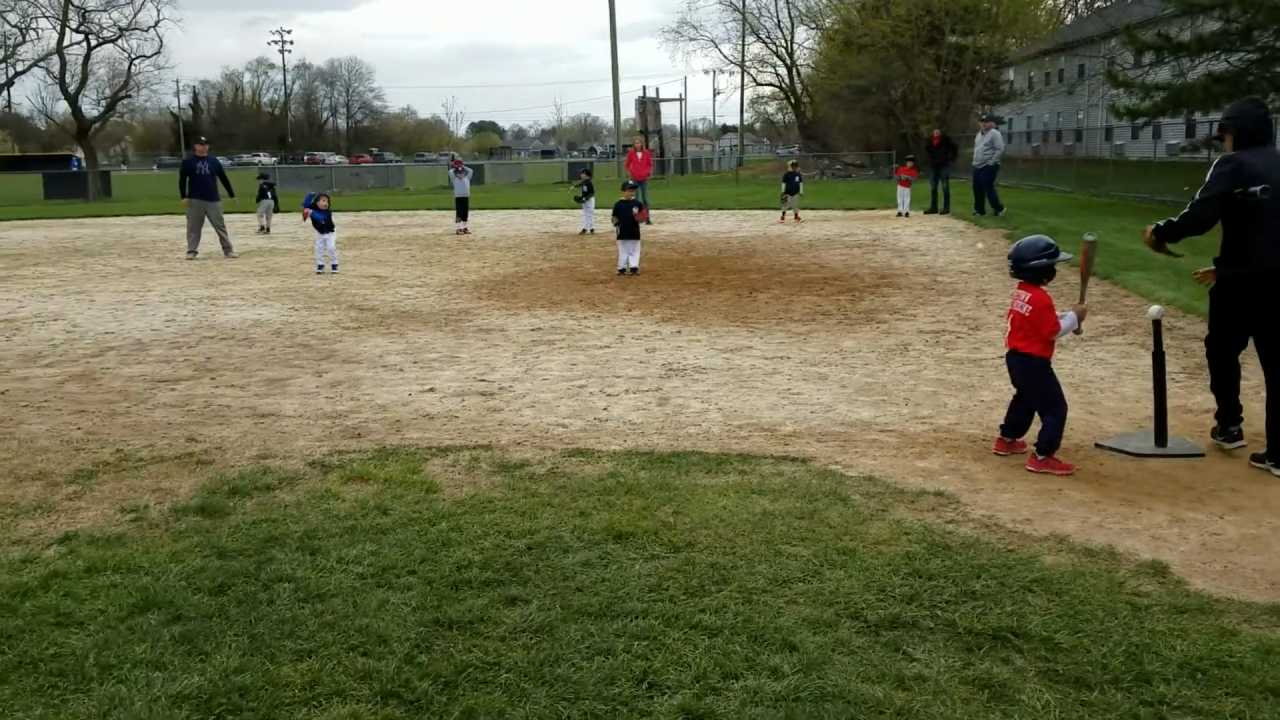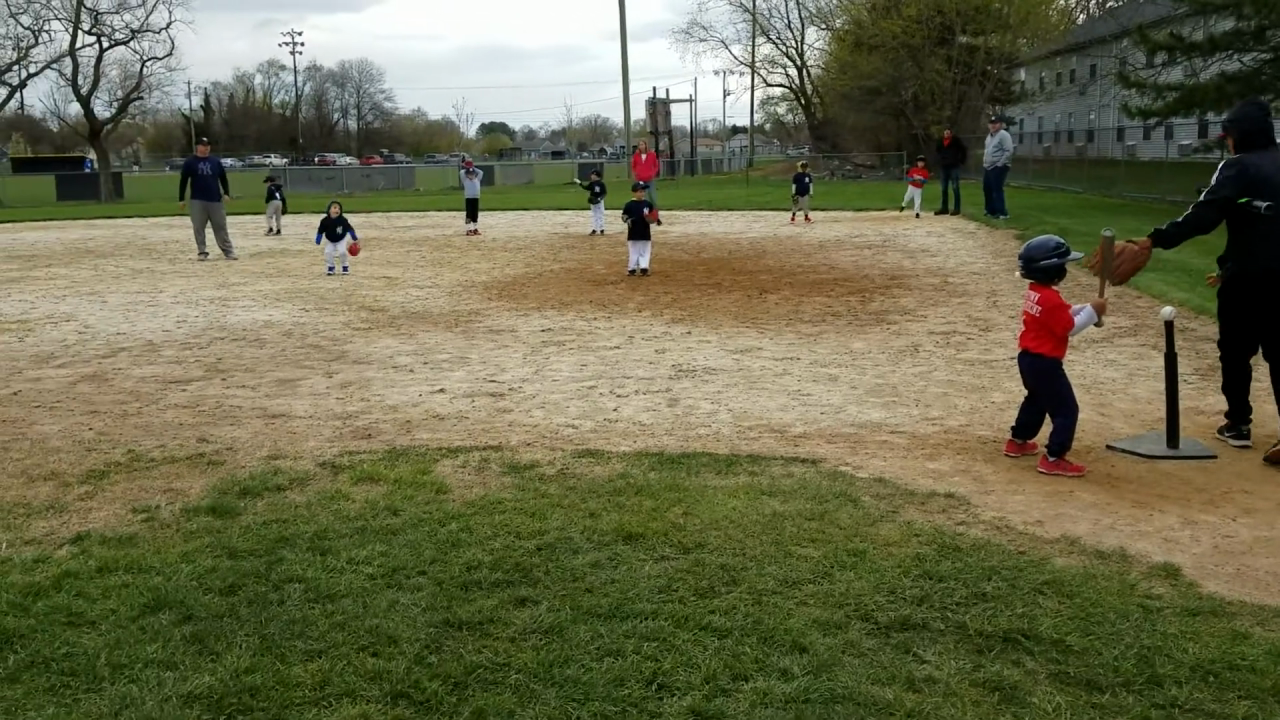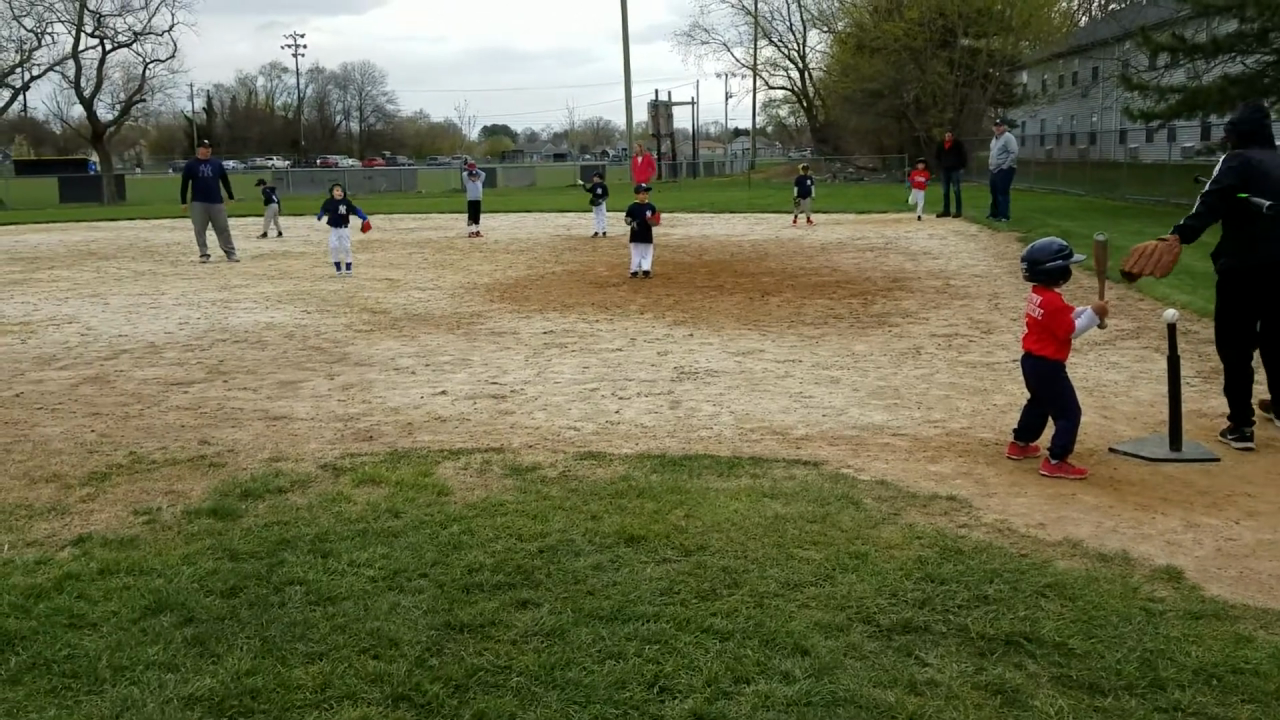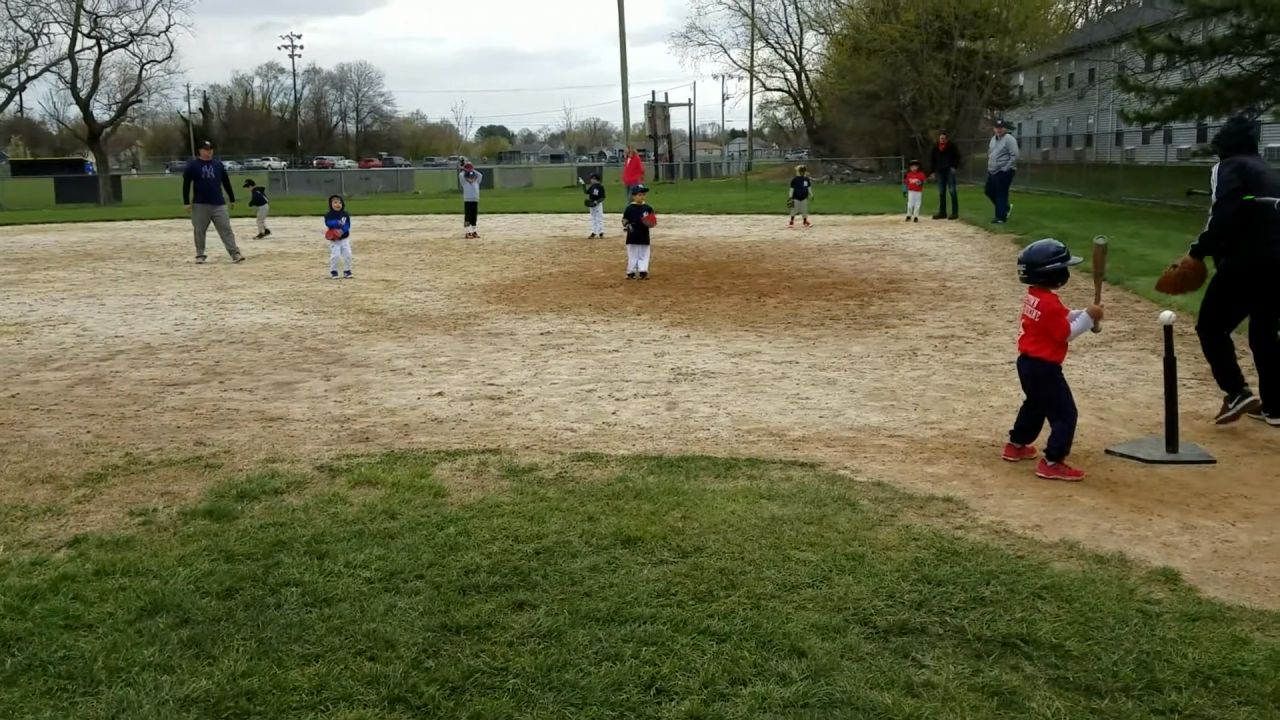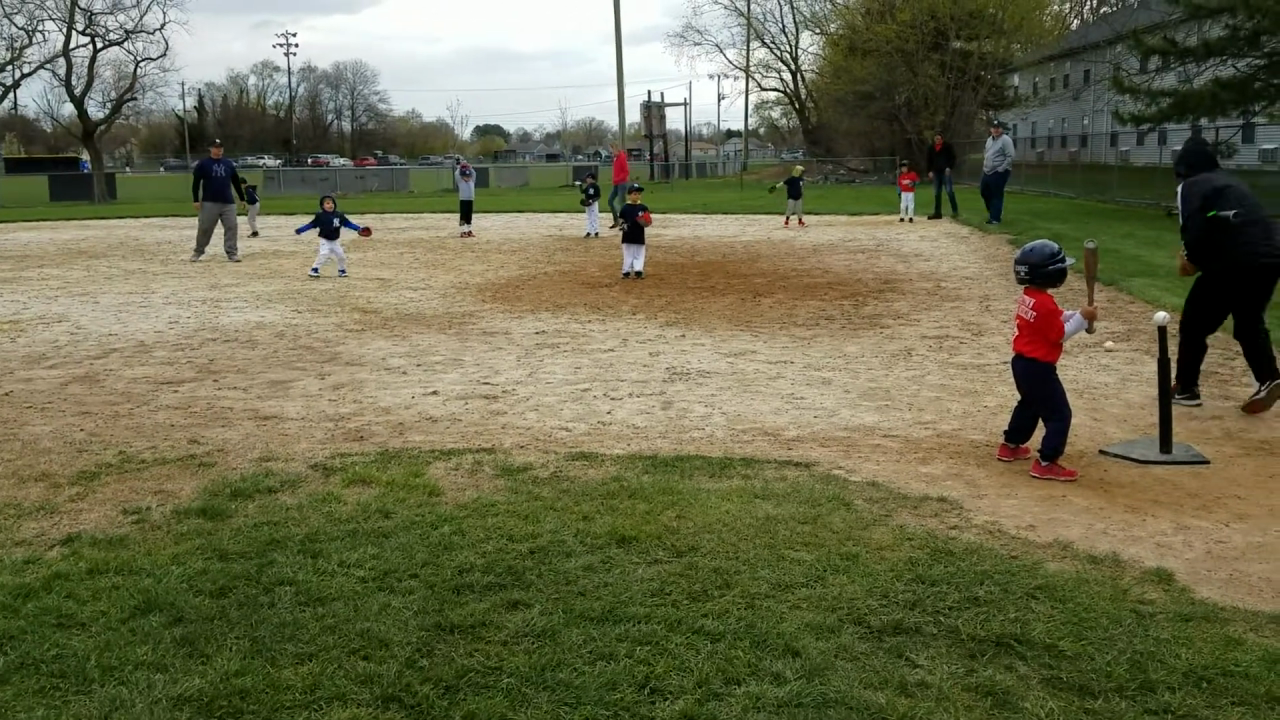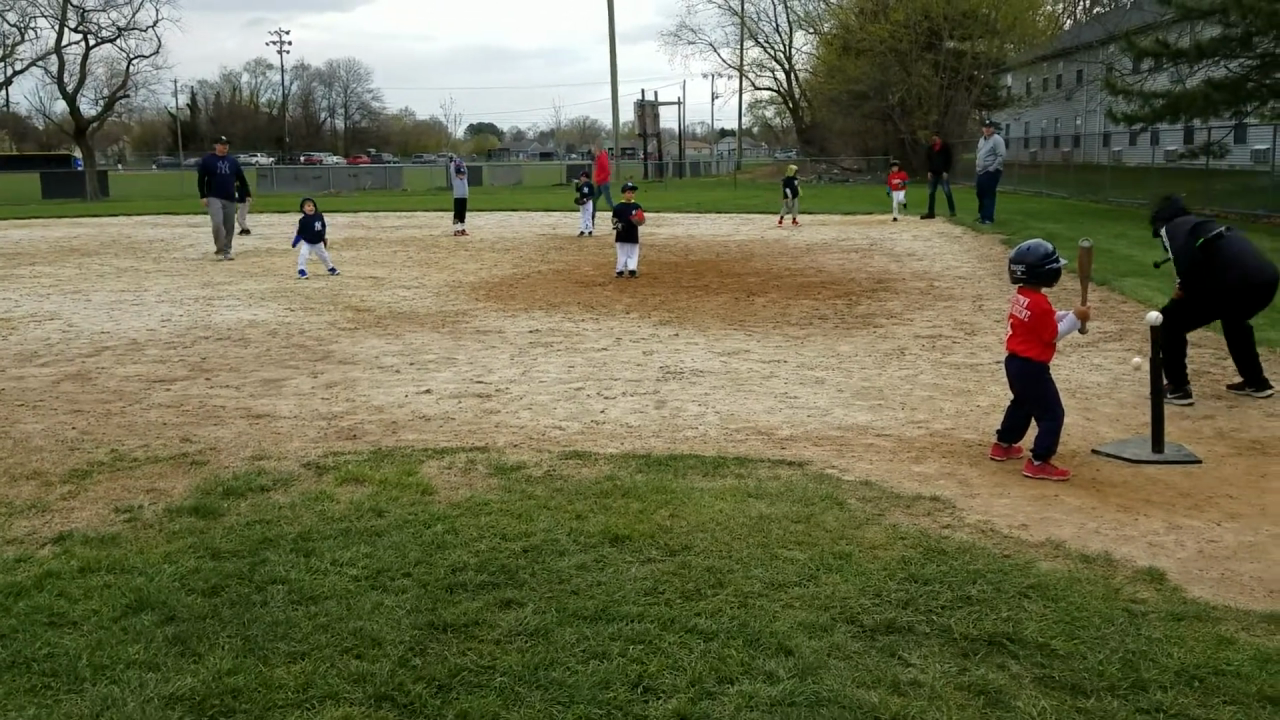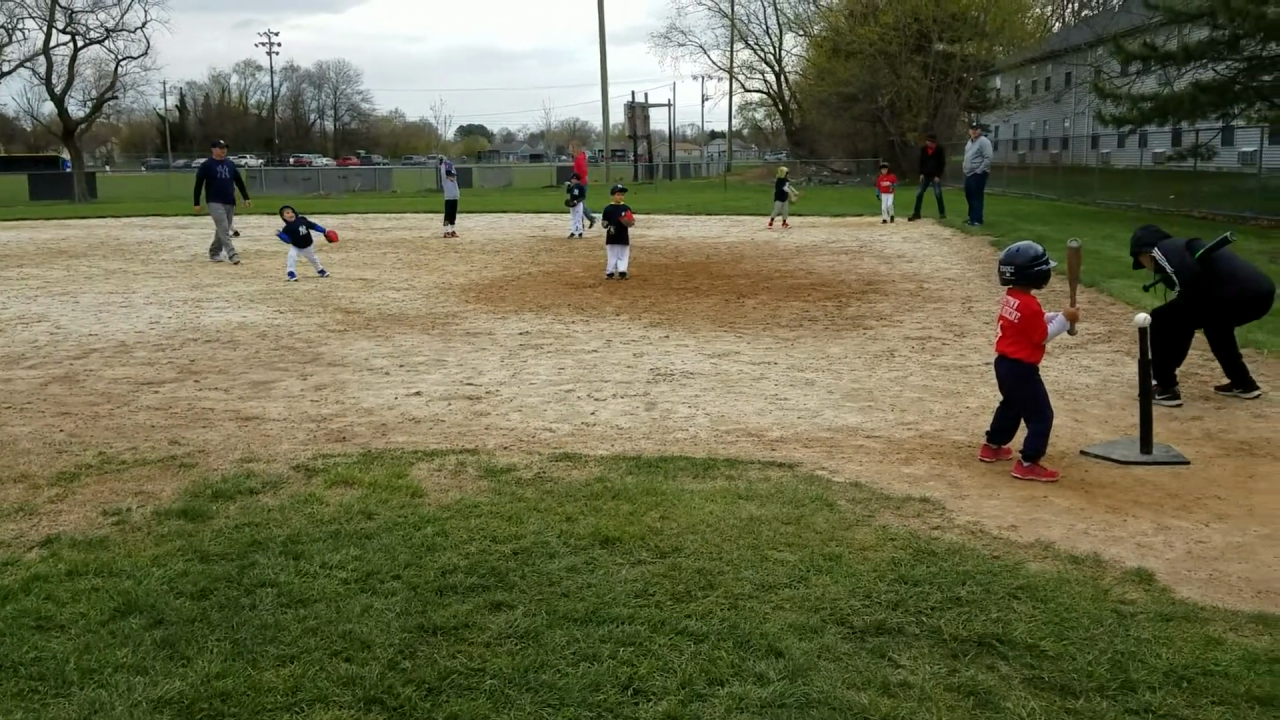
dt=0.3s
person 1, frame 1
left shoulder: (1233, 165)
left elbow: (1201, 215)
left wrist: (1161, 232)
left hip: (1245, 277)
left knee: (1222, 350)
left ankle: (1229, 426)
person 1, frame 2
left shoulder: (1238, 168)
left elbow: (1204, 214)
left wrist: (1156, 239)
left hip: (1248, 275)
left knee: (1236, 349)
left ankle: (1239, 426)
person 1, frame 3
left shoulder: (1237, 161)
left elbow: (1212, 203)
left wrist: (1181, 234)
left hip: (1244, 268)
left knee: (1235, 345)
left ankle: (1241, 426)
person 1, frame 4
left shoulder: (1228, 166)
left elbow: (1224, 214)
left wrist: (1198, 251)
left hip: (1247, 262)
left knee: (1211, 327)
left ankle: (1238, 392)
person 1, frame 5
left shoulder: (1190, 186)
right shoulder: (1232, 184)
left elbow: (1193, 231)
left wrist: (1192, 259)
right wrist: (1199, 258)
left hip: (1231, 265)
left knee: (1193, 324)
right knee: (1250, 322)
left ankle: (1186, 388)
person 1, frame 6
left shoulder: (1170, 228)
right shoulder: (1201, 225)
left elbow: (1188, 265)
left wrist: (1181, 288)
left hip: (1234, 283)
right hip: (1267, 280)
left knee: (1170, 320)
right knee: (1234, 319)
left ankle: (1177, 387)
right ankle: (1256, 381)
person 1, frame 7
left shoulder: (1161, 249)
left elbow: (1188, 278)
right elbow: (1185, 319)
left wrist: (1178, 301)
left hip: (1233, 296)
left knee: (1160, 321)
right knee: (1214, 319)
left ankle: (1166, 389)
right ankle: (1243, 383)
person 2, frame 1
left shoulder: (1020, 292)
right shoulder: (1040, 299)
right elbow: (1053, 332)
left wrist: (1065, 316)
right wrist: (1074, 317)
left hip: (1016, 357)
right hip: (1033, 362)
left knee: (1025, 398)
right knee: (1055, 408)
left ankle: (1006, 439)
right ankle: (1042, 457)
person 2, frame 2
left shoulder: (1033, 292)
right shoulder: (1050, 298)
left elbow: (1064, 313)
right elbow: (1069, 328)
left wrist: (1087, 308)
right wrist: (1092, 311)
left hip: (1028, 358)
right hip: (1045, 363)
left knee: (1036, 400)
right knee: (1066, 409)
left ankle: (1017, 441)
right ankle: (1053, 459)
person 2, frame 3
left shoulder: (1037, 294)
right shoulder: (1052, 301)
left elbow: (1067, 315)
right elbow: (1070, 330)
left wrist: (1090, 311)
right wrist: (1093, 313)
left hip: (1031, 360)
right hip: (1048, 365)
left knee: (1039, 402)
right knee: (1068, 412)
left ankle: (1020, 443)
right ankle: (1056, 461)
person 2, frame 4
left shoulder: (1033, 295)
right shoulder: (1049, 302)
left elbow: (1062, 318)
right elbow: (1066, 334)
left wrist: (1085, 313)
right wrist: (1089, 317)
left hip: (1027, 362)
right hip: (1044, 367)
left knee: (1035, 404)
right knee: (1065, 413)
left ankle: (1016, 445)
right ankle: (1052, 463)
person 2, frame 5
left shoulder: (1027, 296)
right shoulder: (1045, 303)
left elbow: (1055, 319)
right elbow: (1060, 334)
left wrist: (1078, 314)
right wrist: (1082, 318)
left hip: (1021, 362)
right hip: (1038, 367)
left knee: (1029, 404)
right knee: (1059, 414)
left ankle: (1011, 445)
right ankle: (1046, 463)
person 2, frame 6
left shoulder: (1020, 296)
right shoulder: (1039, 303)
right elbow: (1053, 334)
left wrist: (1070, 314)
right wrist: (1075, 318)
left hip: (1015, 361)
right hip: (1032, 367)
left knee: (1022, 404)
right knee: (1052, 413)
left ankle: (1003, 444)
right ankle: (1038, 462)
person 2, frame 7
left shoulder: (1010, 297)
right shoulder: (1029, 304)
right elbow: (1042, 336)
left wrist: (1057, 316)
right wrist: (1065, 319)
left hip: (1004, 363)
right hip: (1021, 368)
left knee: (1011, 405)
right knee: (1041, 415)
left ankle: (992, 446)
right ankle: (1028, 463)
